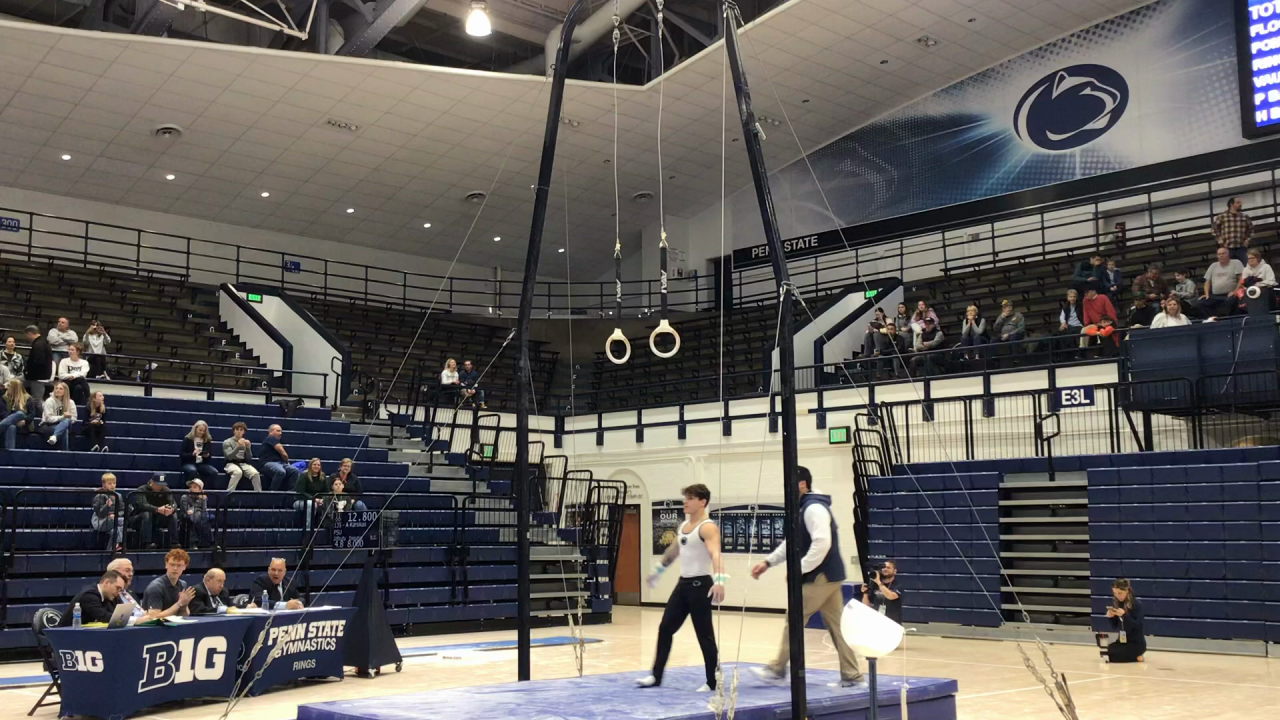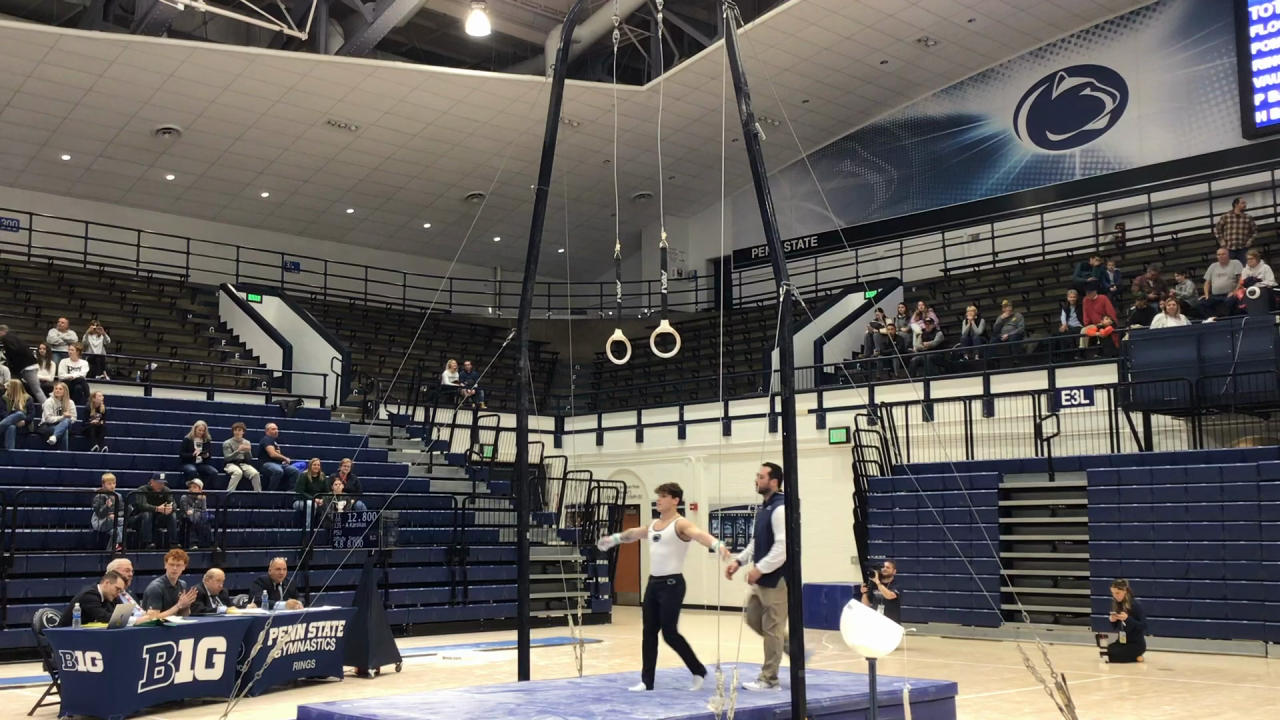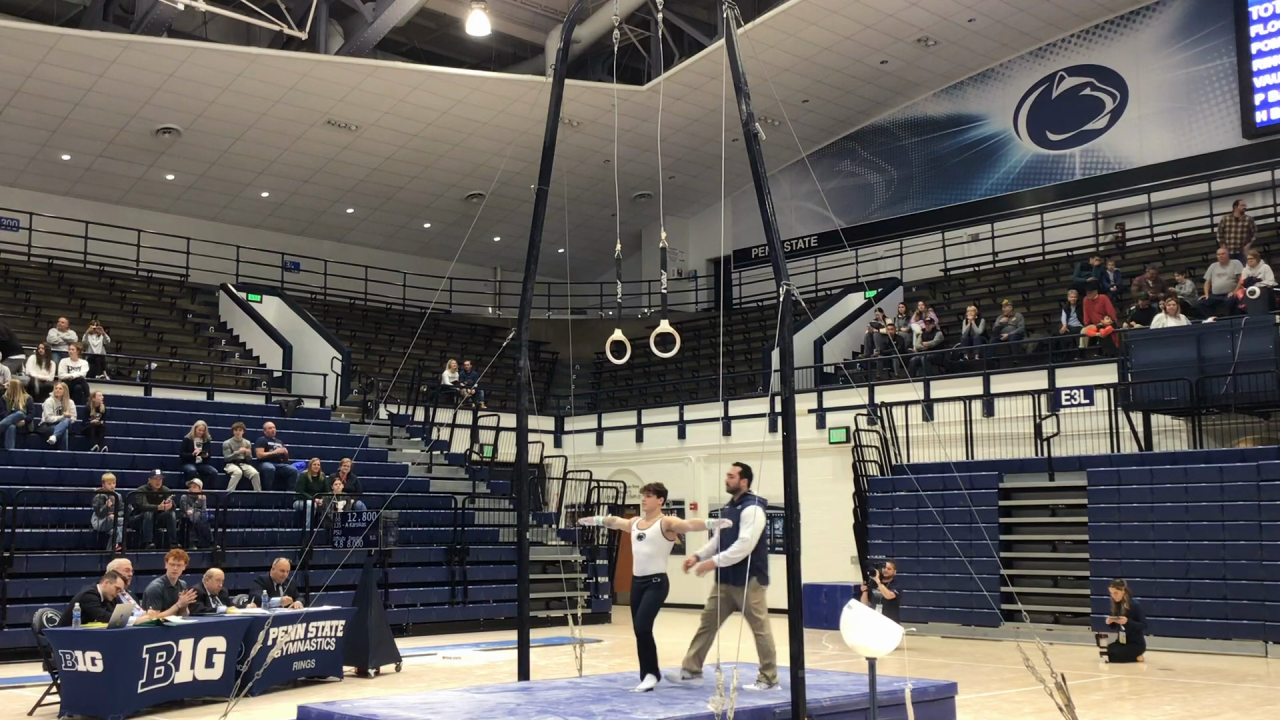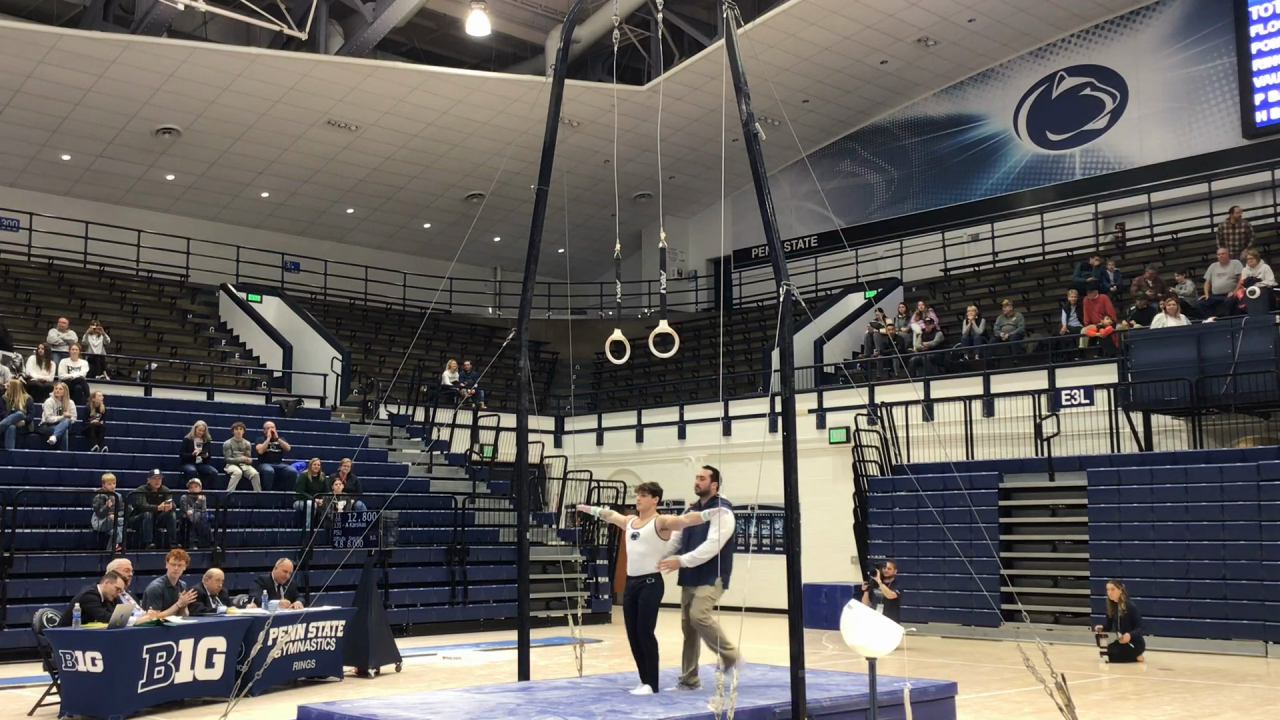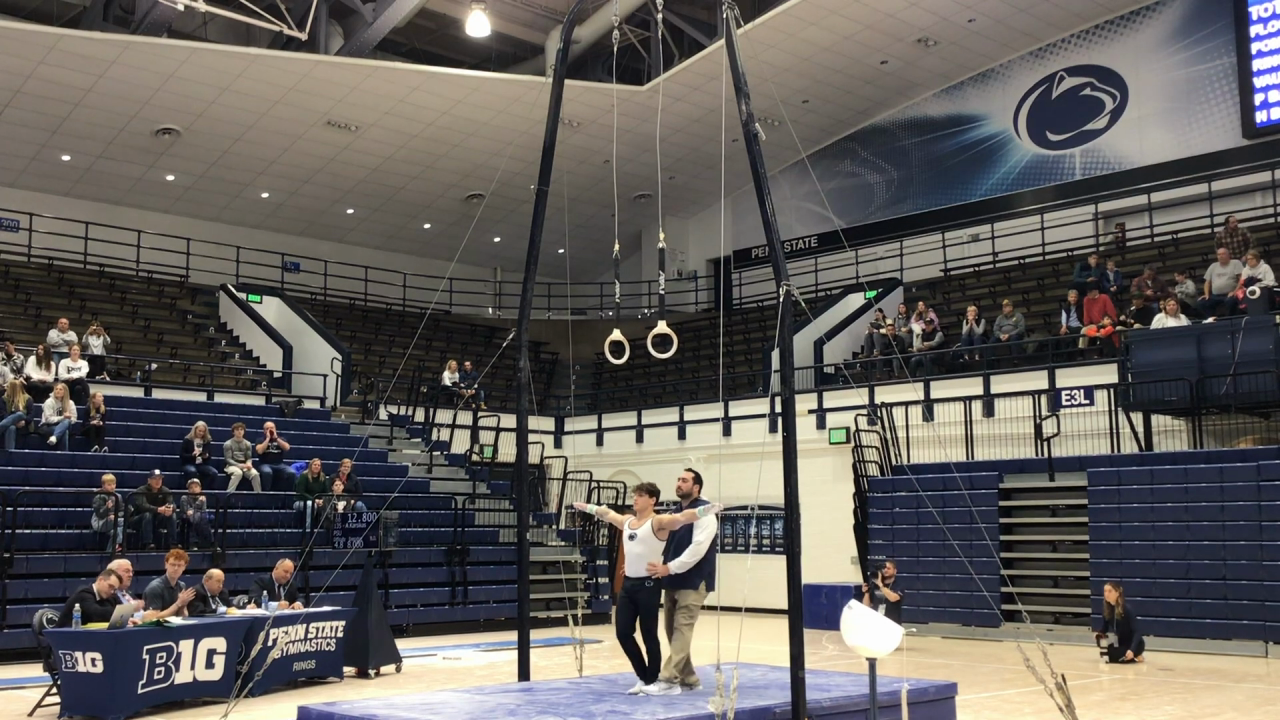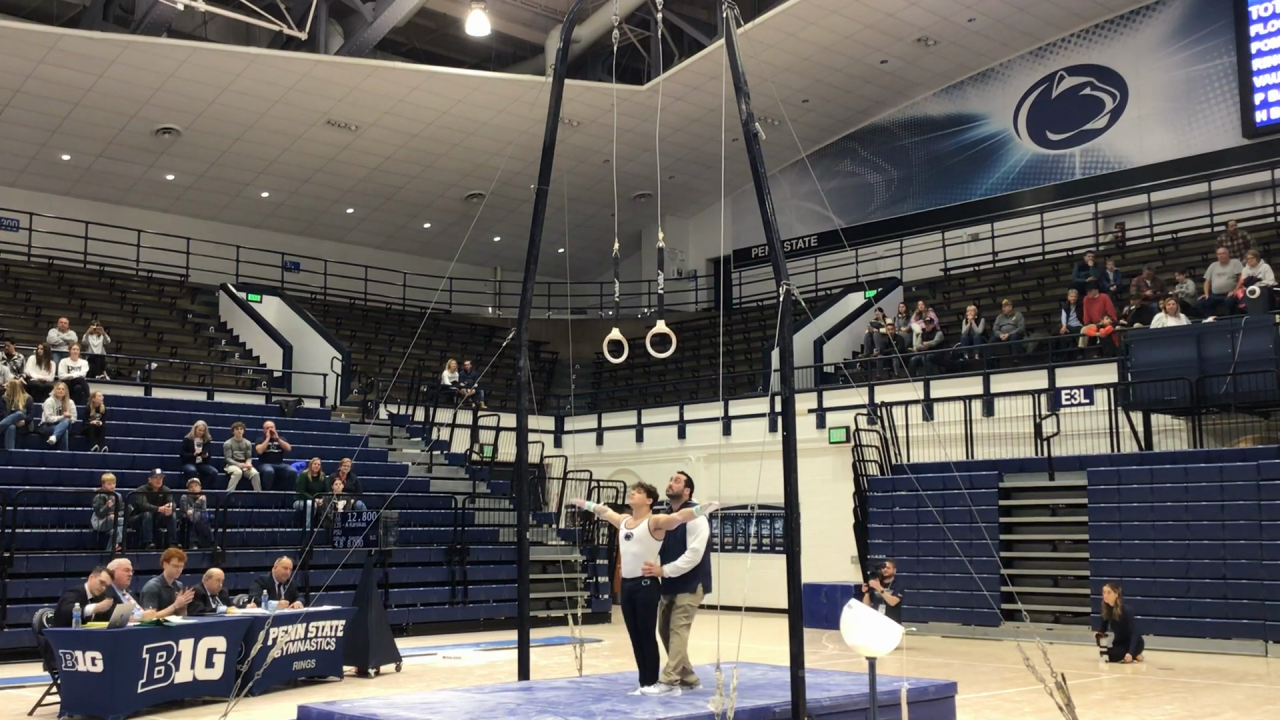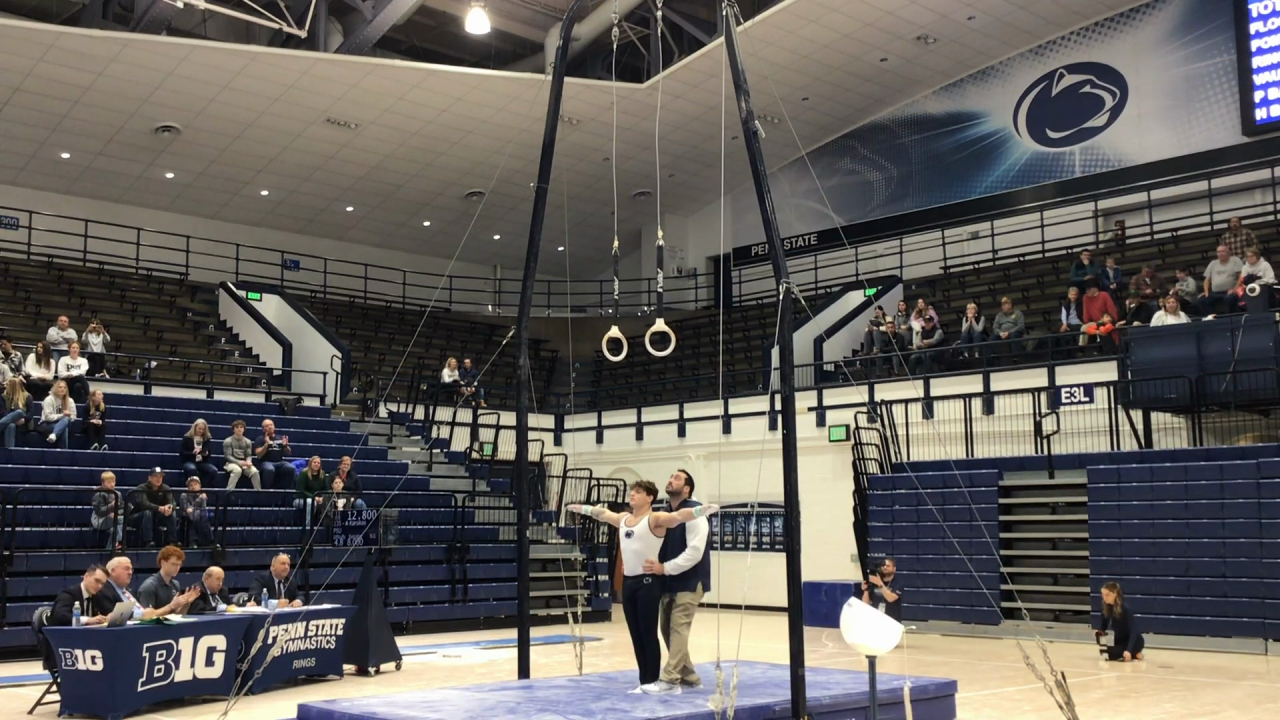
dt=0.3s
person 1, frame 1
left shoulder: (814, 508)
right shoulder: (802, 508)
left elbow: (822, 544)
left wrist: (800, 569)
right wrist: (767, 562)
left hip: (820, 575)
right hip: (827, 576)
right knee: (834, 624)
left ankle: (777, 669)
right ankle: (851, 674)
person 1, frame 2
left shoulder: (781, 509)
right shoulder: (764, 508)
left elbow: (784, 547)
left wrist: (760, 569)
right wrist: (738, 561)
left hip: (778, 578)
right hip: (766, 578)
left knee: (772, 627)
right knee: (753, 618)
left ankle: (769, 679)
person 1, frame 3
left shoulder: (752, 509)
right shoulder: (729, 507)
left elbow: (745, 545)
right elbow: (718, 539)
left wrist: (714, 562)
right wrist: (699, 556)
left hip: (749, 578)
right hip: (728, 578)
left knee: (758, 626)
right knee: (708, 621)
left ankle: (769, 679)
right ankle: (691, 669)
person 1, frame 4
left shoulder: (722, 511)
right shoulder: (691, 511)
left elbow: (713, 545)
right elbow: (675, 540)
left wrist: (681, 561)
left hip: (712, 578)
right hip: (690, 579)
left knee: (700, 616)
right knee: (688, 627)
left ankle: (731, 657)
right ankle: (689, 679)
person 1, frame 5
left shoulder: (704, 514)
right shoulder: (673, 514)
left elbow: (697, 549)
left wrist: (669, 568)
left hip: (695, 582)
right hip: (674, 582)
left knee: (682, 628)
right knee: (673, 629)
left ankle: (668, 681)
right ankle: (688, 679)
person 1, frame 6
left shoulder: (694, 518)
left elbow: (694, 555)
right elbow: (657, 549)
left wrist: (664, 570)
right wrist: (644, 566)
left hip: (690, 584)
right hip: (670, 585)
left knee: (678, 629)
right knee: (666, 630)
left ankle: (669, 681)
right ankle: (688, 677)
person 1, frame 7
left shoulder: (694, 515)
left elbow: (694, 553)
left wrist: (664, 568)
left hip: (689, 582)
right hip: (669, 582)
left knee: (678, 628)
right knee: (668, 629)
left ankle: (669, 680)
right ankle: (688, 676)
person 2, frame 1
left shoulder: (707, 528)
right shoulder: (684, 526)
left elbow: (715, 555)
right elbow: (674, 551)
left wrist: (720, 580)
right wrist: (658, 570)
left hip: (700, 585)
right hip: (683, 584)
left knee: (704, 634)
right knee: (665, 628)
left ankle: (712, 682)
right ankle: (656, 676)
person 2, frame 2
left shoulder: (681, 524)
right shoulder: (653, 525)
left elbow: (700, 535)
right elbow: (634, 533)
left wrist: (718, 545)
right wrist: (613, 538)
left hip: (672, 583)
right hip: (653, 582)
left knee: (669, 633)
right knee: (648, 632)
left ankle: (698, 671)
right ankle: (646, 681)
person 2, frame 3
left shoulder: (666, 523)
right shoulder: (635, 523)
left elbow: (690, 525)
right elbow: (614, 521)
left wrist: (714, 523)
right wrist: (595, 519)
left hip: (656, 582)
right hip: (637, 582)
left knee: (642, 627)
right knee: (640, 630)
left ankle: (653, 673)
right ankle: (646, 677)
person 2, frame 4
left shoulder: (661, 522)
right shoulder: (629, 521)
left elbow: (686, 519)
right elbow: (610, 515)
left wrist: (710, 513)
right wrist: (591, 509)
left hip: (650, 582)
right hip: (631, 582)
left knee: (645, 633)
right knee: (633, 635)
left ankle: (651, 684)
right ankle: (644, 680)
person 2, frame 5
left shoulder: (659, 522)
right shoulder: (627, 521)
left elbow: (682, 517)
right elbow: (607, 513)
left wrist: (705, 510)
right wrist: (588, 507)
left hip: (648, 584)
right hip: (628, 584)
left knee: (649, 635)
right knee: (623, 633)
left ankle: (652, 682)
right ankle: (643, 678)
person 2, frame 6
left shoulder: (655, 522)
right shoulder: (623, 520)
left elbow: (678, 517)
right elbow: (605, 511)
left wrist: (701, 509)
right wrist: (587, 504)
left hip: (646, 584)
right hip: (627, 584)
left knee: (647, 636)
right knee: (635, 637)
left ankle: (651, 683)
right ankle: (644, 683)
person 2, frame 7
left shoulder: (655, 519)
right shoulder: (623, 518)
left elbow: (678, 515)
right elbow: (603, 513)
left wrist: (701, 510)
right wrist: (583, 509)
left hip: (648, 582)
right hip: (628, 582)
left knee: (648, 634)
right knee: (636, 635)
left ankle: (652, 681)
right ankle: (644, 682)
